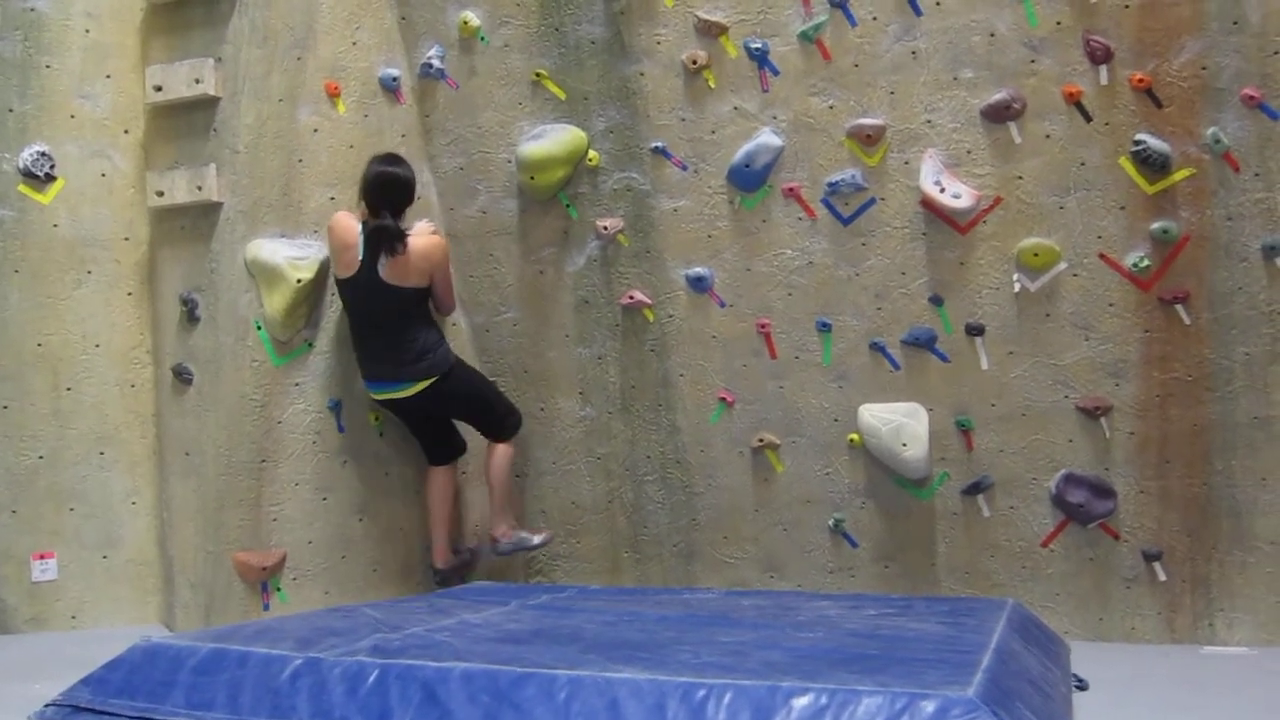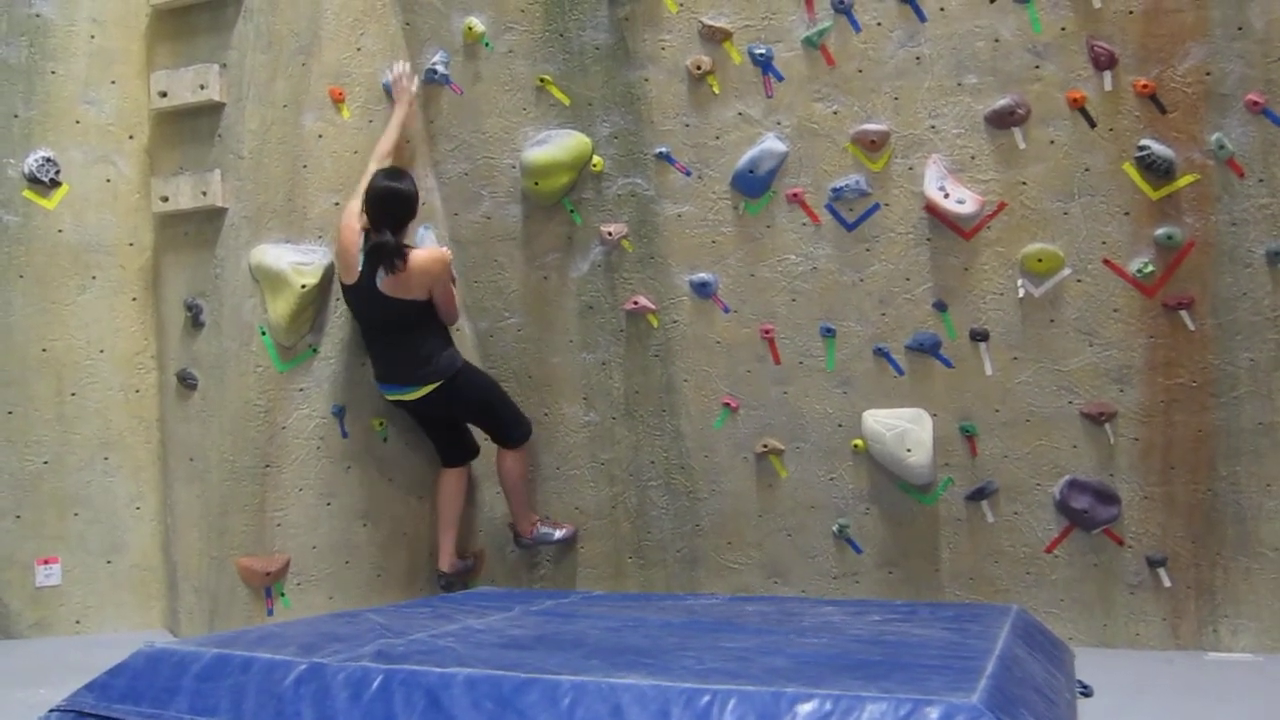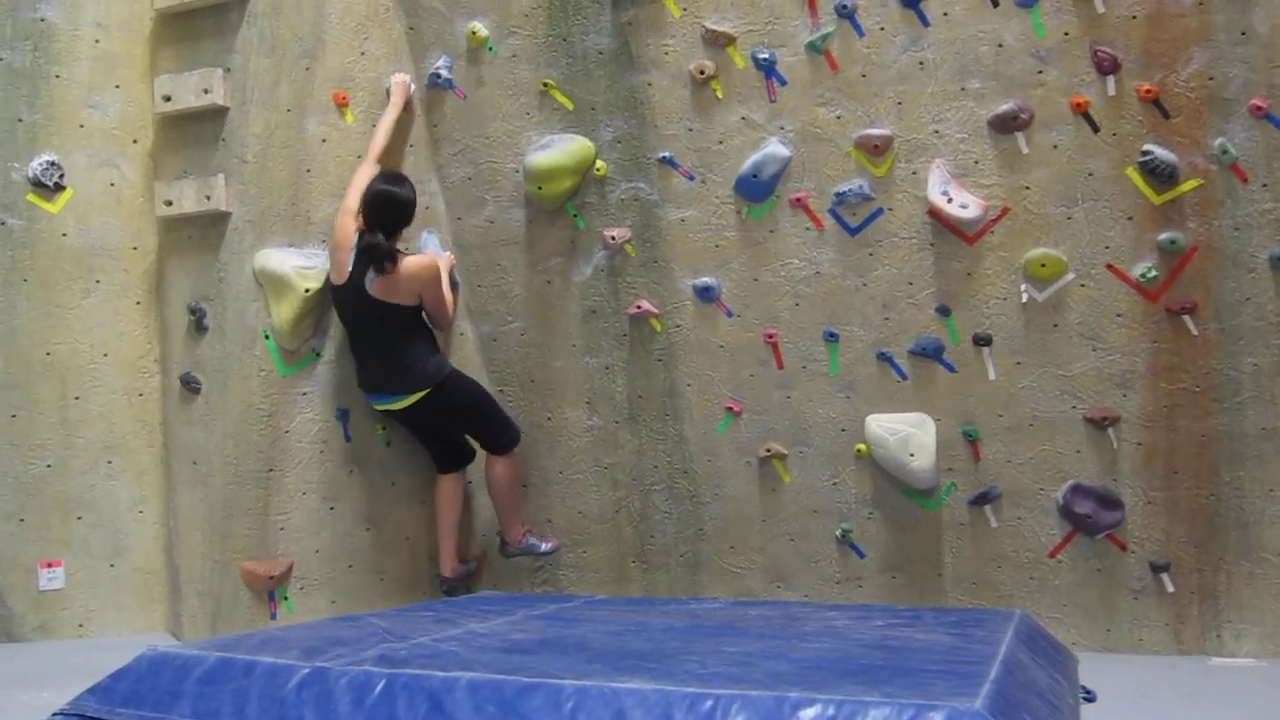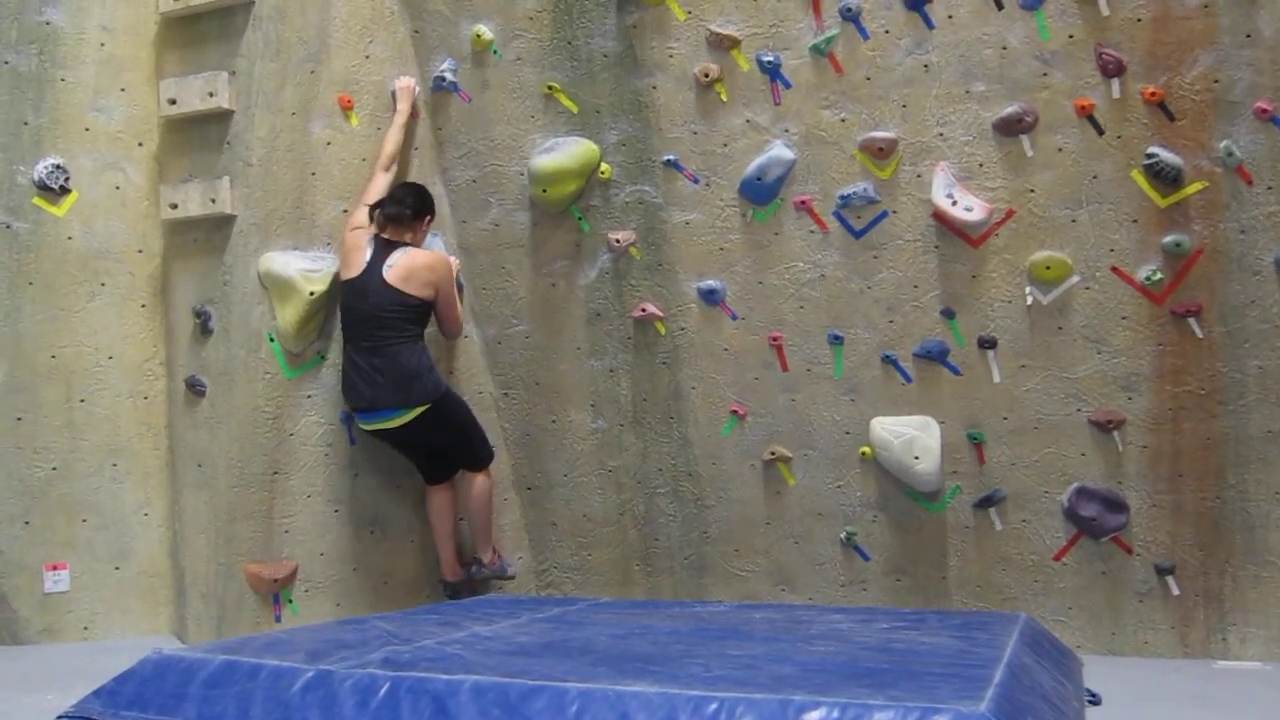
dt=0.5s
person 1, frame 1
left shoulder: (340, 230)
right shoulder: (431, 247)
right elbow: (446, 307)
left hip: (379, 383)
right hip: (429, 374)
left knee: (442, 453)
right knee: (505, 425)
left ankle: (444, 560)
right ankle: (501, 531)
person 1, frame 2
left shoulder: (348, 240)
right shoulder: (428, 262)
left elbow: (377, 166)
right elbow: (450, 316)
left wrist: (402, 105)
left hip: (395, 387)
right hip: (439, 378)
left knee: (456, 454)
right knee: (514, 433)
left ankle: (448, 563)
right ankle: (525, 527)
person 1, frame 3
left shoulder: (343, 242)
right shoulder: (418, 269)
left elbow: (370, 160)
right elbow: (444, 322)
left wrist: (396, 100)
right wrist: (443, 272)
left hip: (381, 392)
right hip: (427, 384)
left knee: (451, 459)
right knee: (503, 440)
left ankle: (450, 568)
right ankle: (514, 536)
person 1, frame 4
left shoulder: (355, 242)
right shoulder: (431, 264)
left elbow: (384, 168)
right elbow: (452, 330)
left wrist: (402, 109)
left hip: (365, 407)
right hip: (415, 399)
left knee: (438, 473)
right knee: (477, 461)
left ankle: (452, 575)
right ankle: (486, 558)
